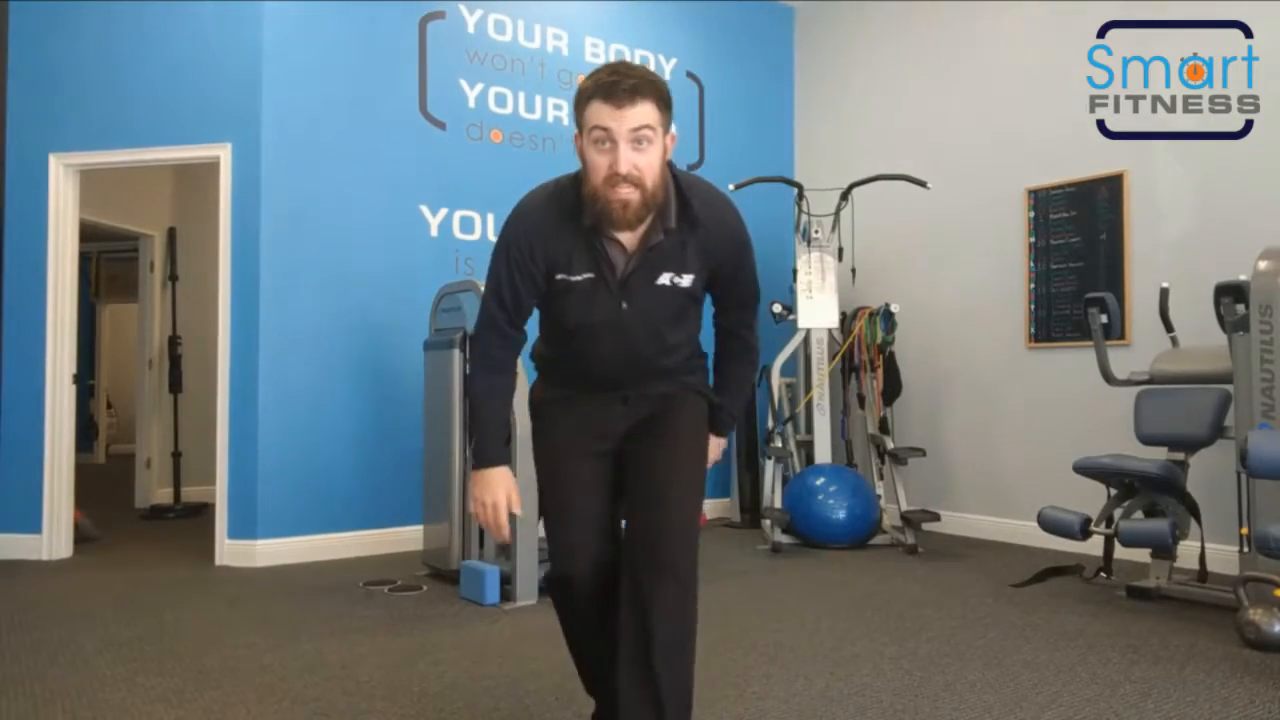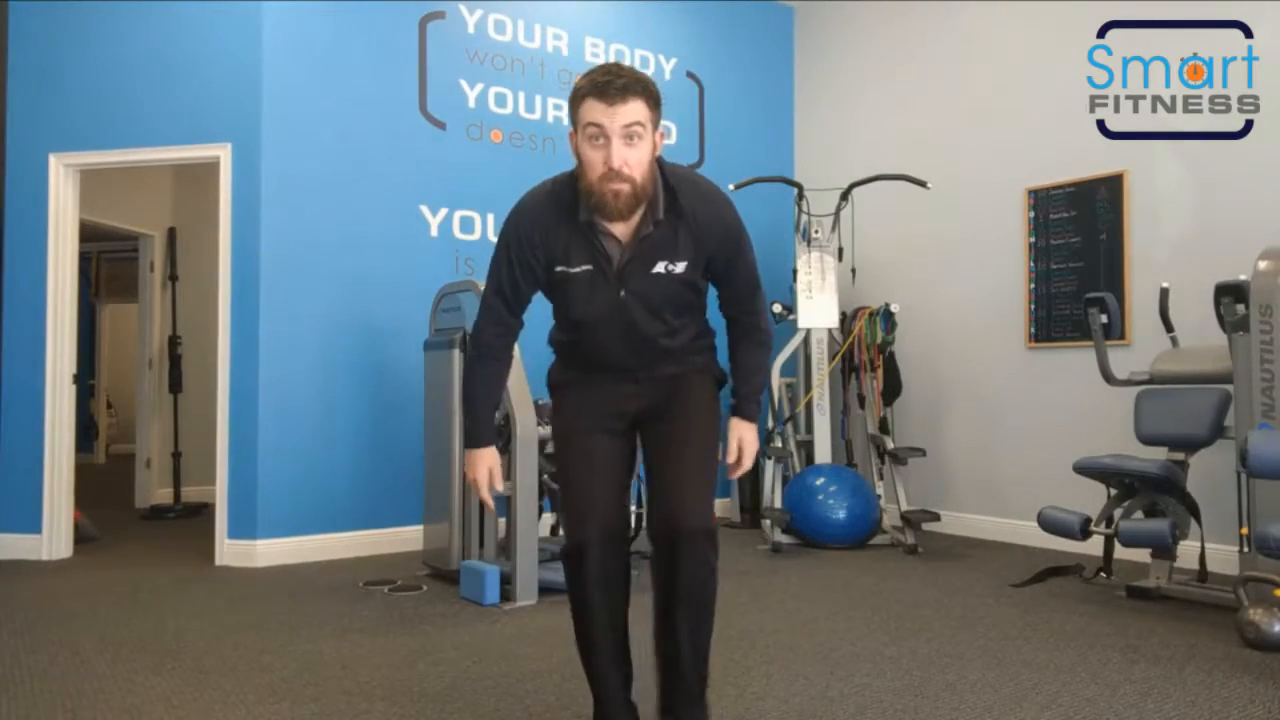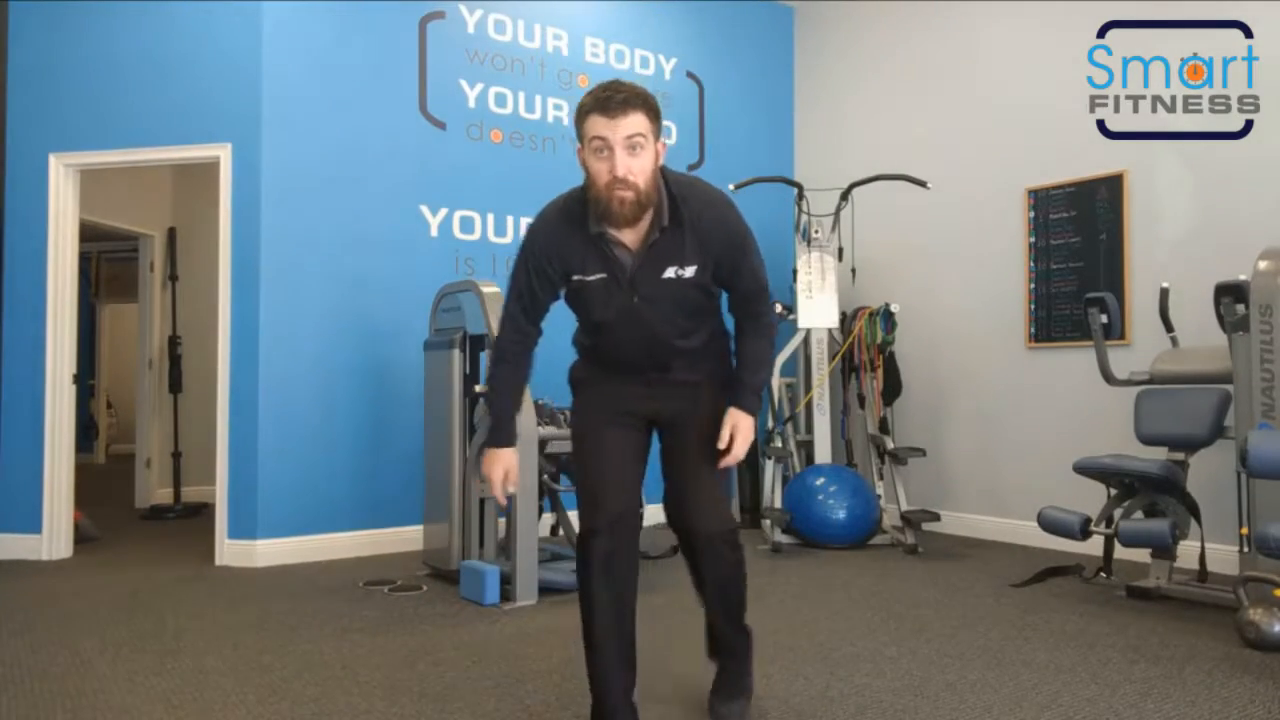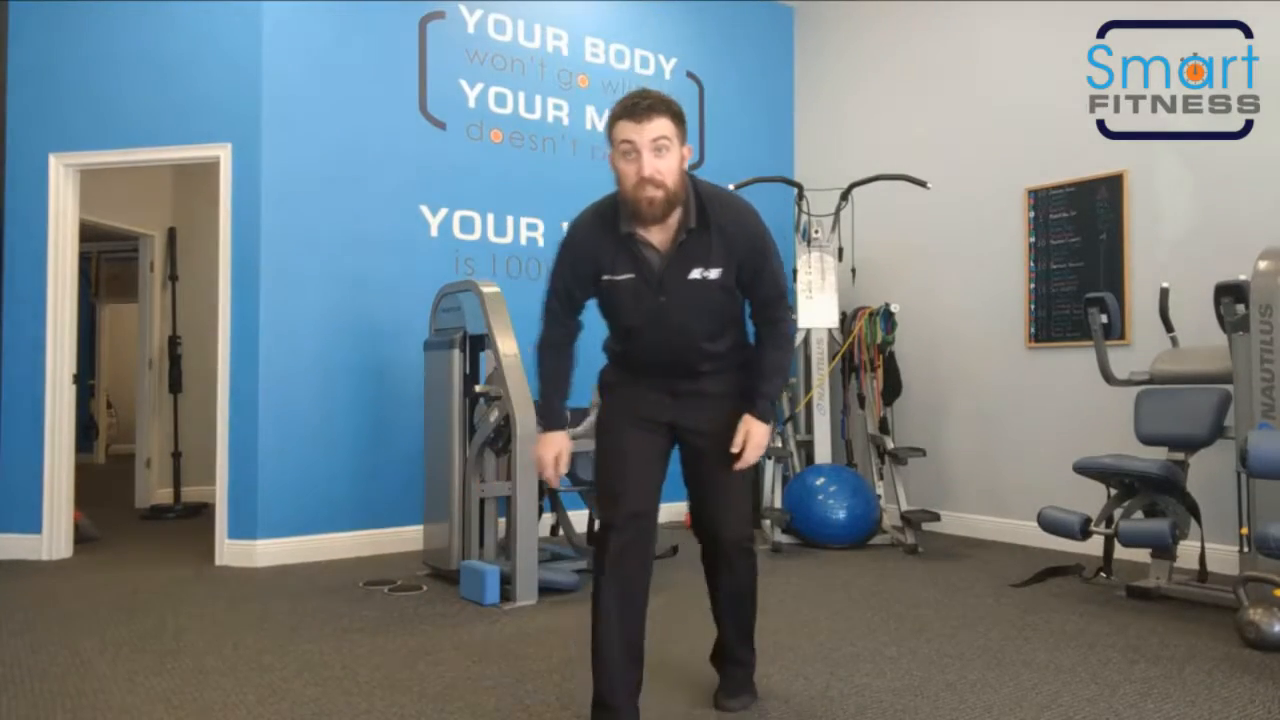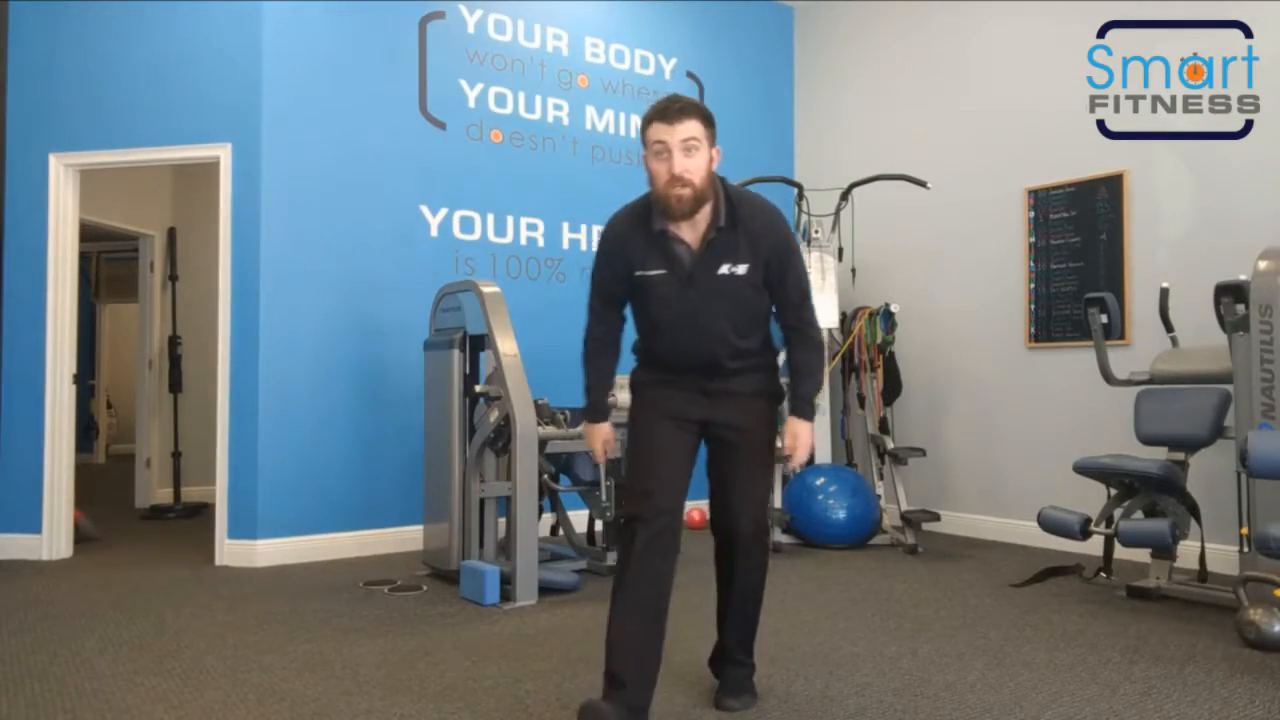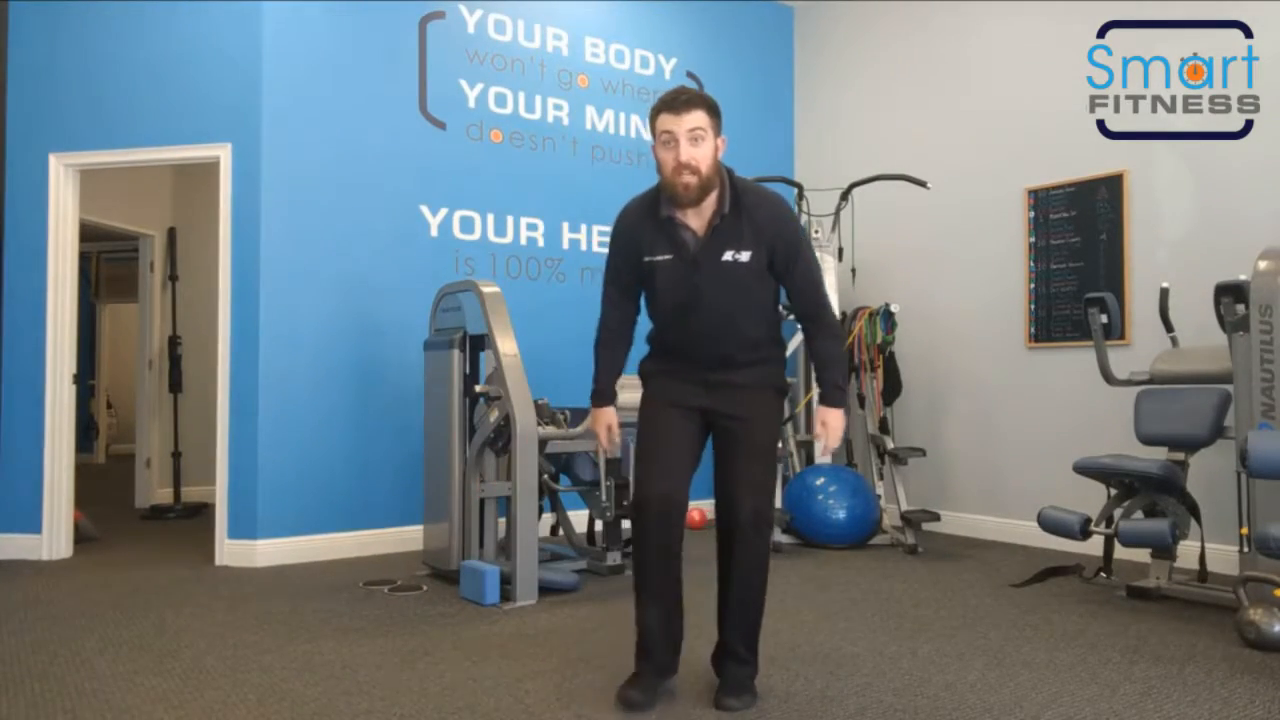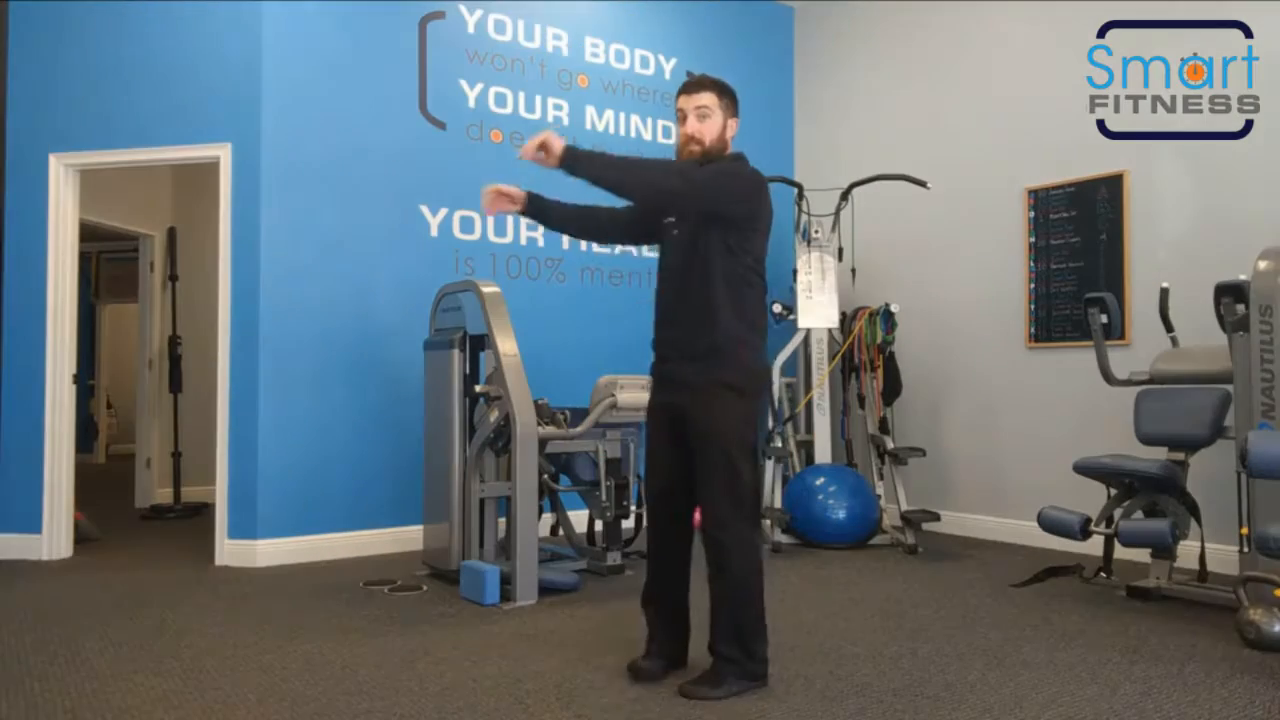
dt=0.2s
person 1, frame 1
left shoulder: (712, 217)
right shoulder: (538, 221)
left elbow: (738, 325)
right elbow: (496, 342)
left wrist: (723, 419)
right wrist: (489, 461)
left hip: (671, 398)
right hip: (572, 403)
left knee: (663, 556)
right knee: (579, 568)
person 1, frame 2
left shoulder: (704, 207)
right shoulder: (538, 216)
left elbow: (747, 311)
right elbow: (496, 326)
left wrist: (747, 410)
right wrist: (480, 435)
left hip: (682, 380)
right hip: (587, 385)
left knee: (686, 527)
right knee: (594, 540)
person 1, frame 3
left shoulder: (710, 213)
right shoulder: (556, 229)
left elbow: (755, 312)
right elbow: (517, 333)
left wrist: (746, 401)
right wrist: (501, 438)
left hip: (698, 381)
right hip: (606, 385)
left knee: (707, 528)
right knee: (605, 533)
left ankle: (732, 658)
person 1, frame 4
left shoulder: (735, 221)
right shoulder: (590, 233)
left elbow: (774, 321)
right elbow: (560, 329)
left wrist: (761, 408)
right wrist: (551, 422)
left hip: (720, 391)
right hip: (633, 392)
left knee: (729, 534)
right knee: (623, 531)
left ankle: (736, 663)
person 1, frame 5
left shoulder: (761, 223)
right shoulder: (625, 233)
left elbow: (798, 322)
right elbow: (604, 325)
left wrist: (801, 409)
right wrist: (596, 410)
left hip: (744, 392)
right hip: (662, 391)
left knee: (743, 530)
right knee: (648, 523)
left ankle: (735, 667)
person 1, frame 6
left shoulder: (765, 213)
right shoulder: (639, 222)
left elbow: (814, 308)
right elbow: (620, 311)
left wrist: (832, 396)
right wrist: (603, 396)
left hip: (749, 384)
right hip: (673, 385)
left knee: (747, 524)
right knee: (655, 516)
left ankle: (735, 666)
right ankle: (655, 663)
person 1, frame 7
left shoulder: (741, 185)
right shoulder: (678, 199)
left elbow: (655, 179)
right elbow: (612, 224)
left wrist: (569, 154)
right wrist: (531, 205)
left hip: (729, 382)
right hip: (674, 377)
left knee: (728, 519)
right knee: (665, 512)
left ankle: (742, 661)
right ankle: (667, 644)
